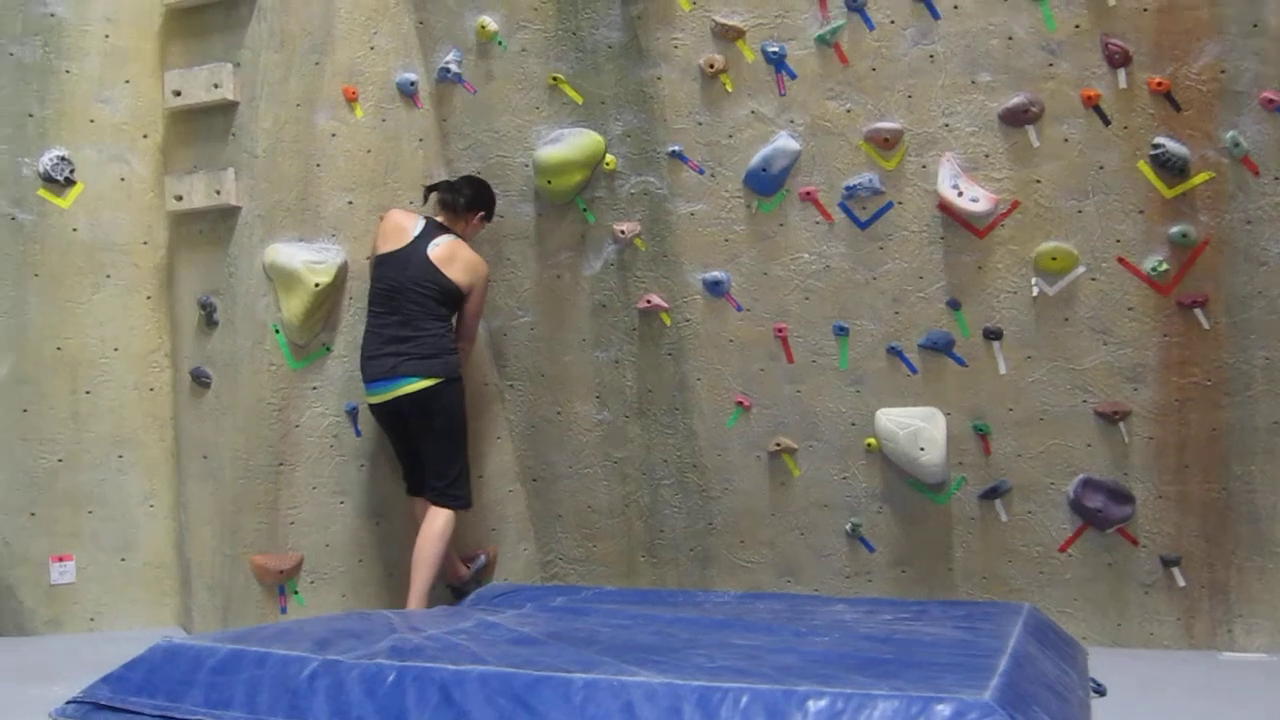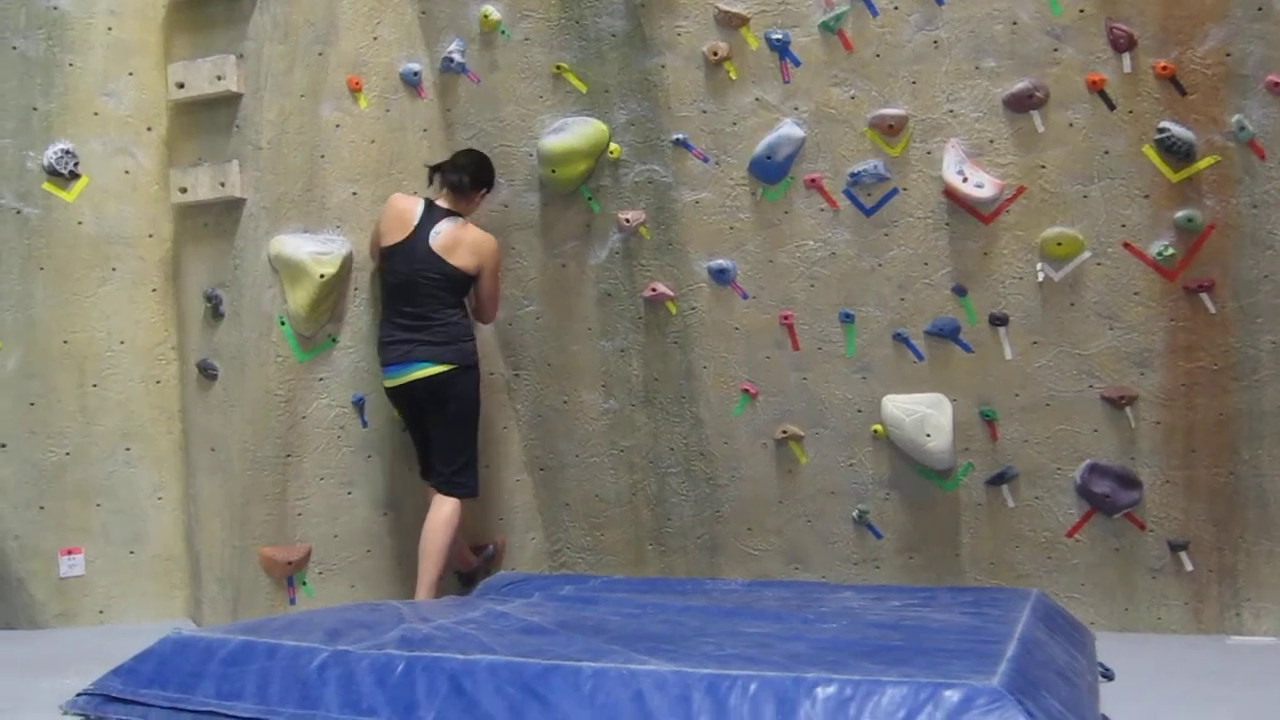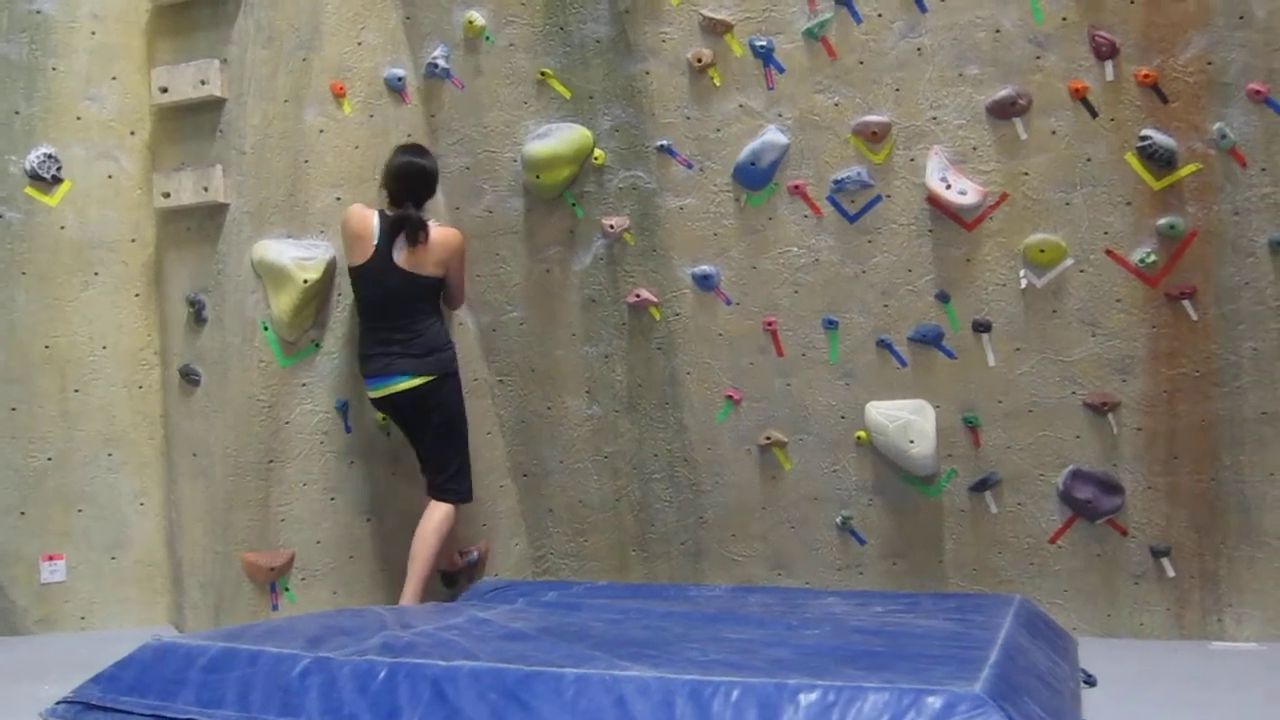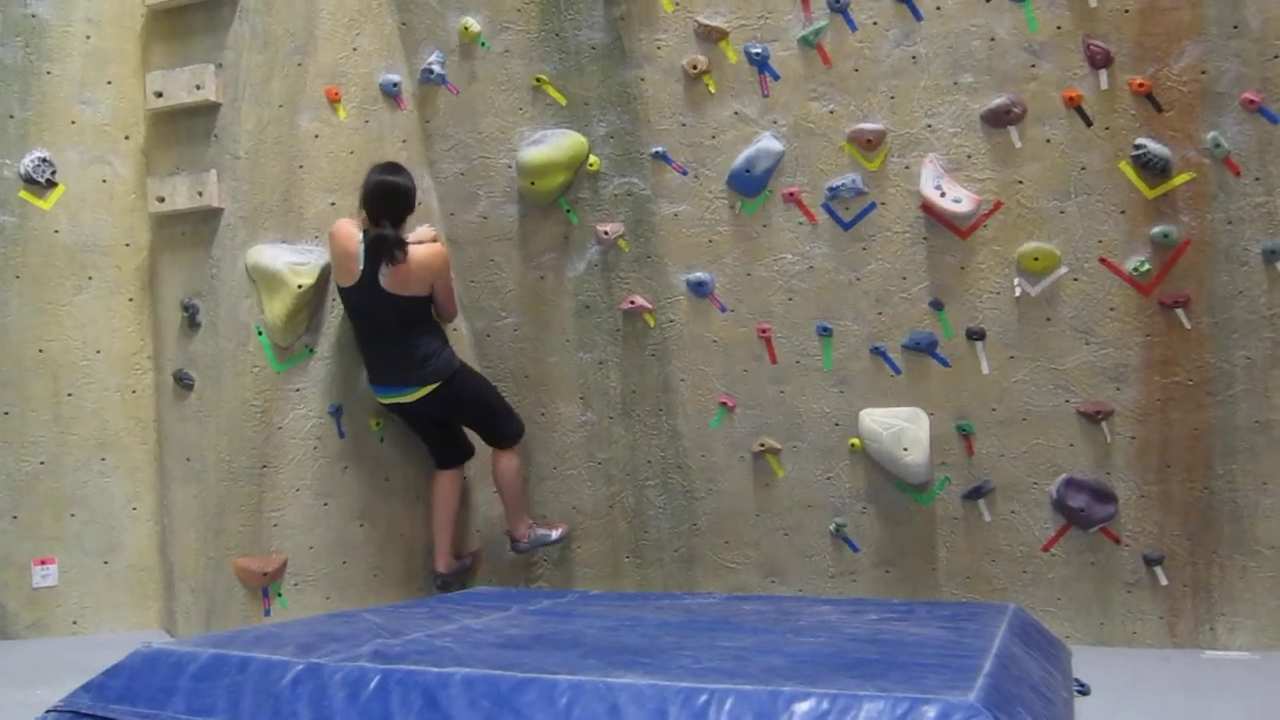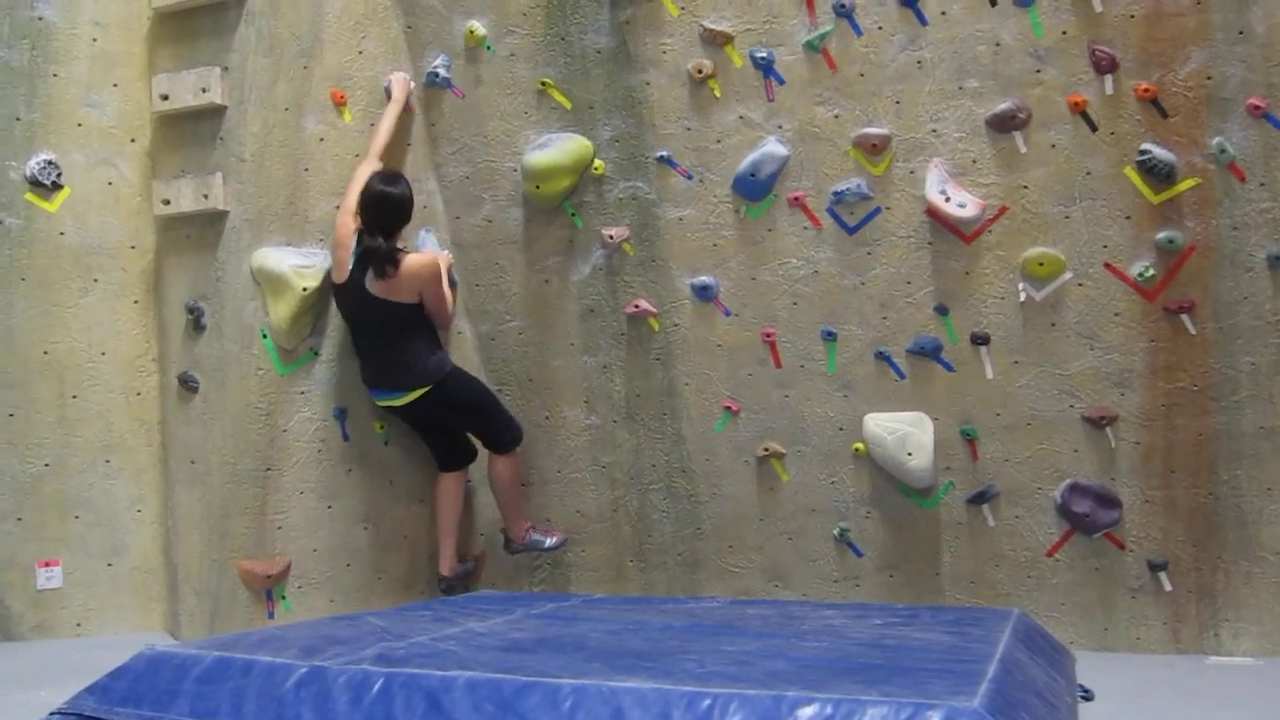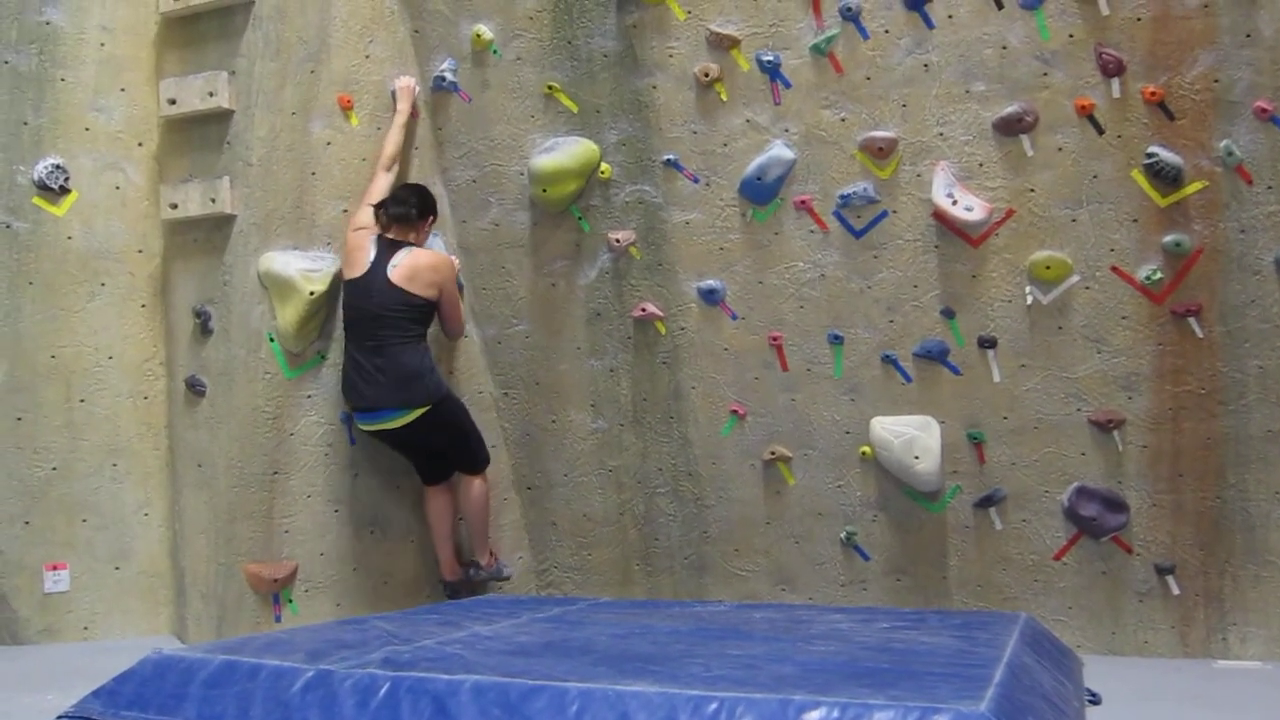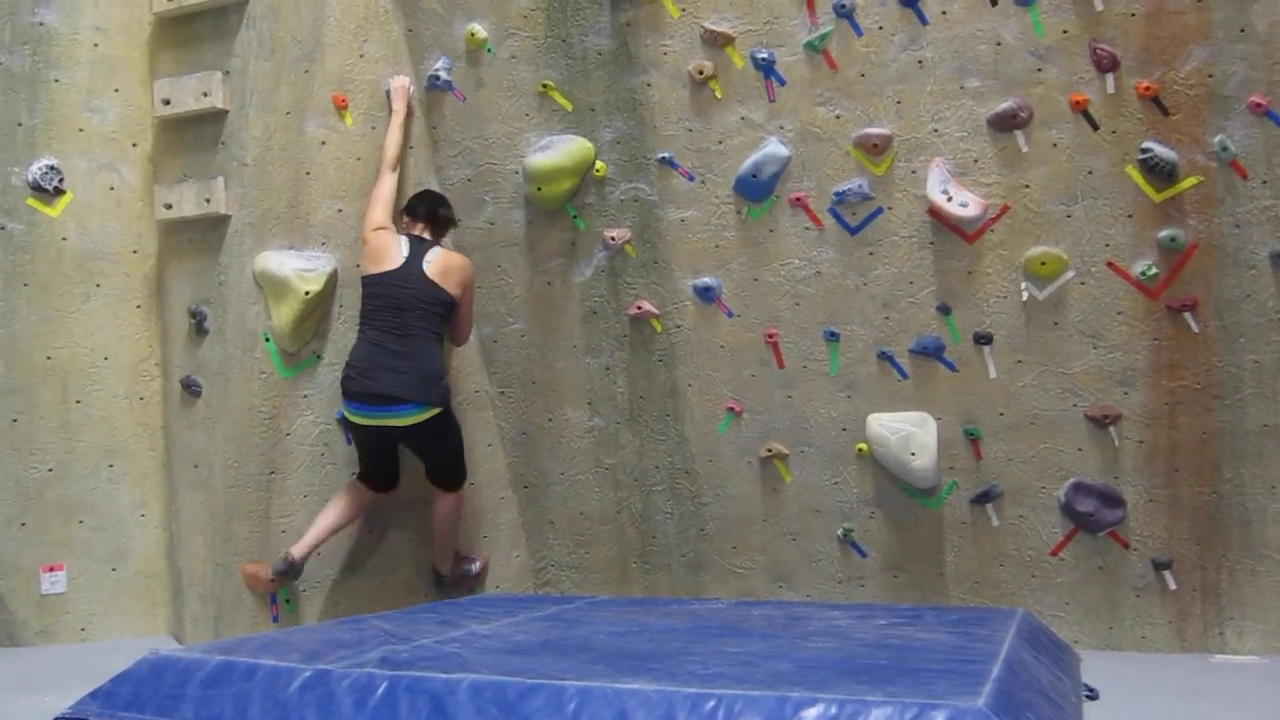
dt=0.7s
person 1, frame 1
left shoulder: (394, 221)
right shoulder: (473, 264)
left hip: (378, 382)
right hip: (432, 379)
left knee: (423, 487)
right knee: (445, 497)
left ankle: (457, 573)
right ankle: (414, 611)
person 1, frame 2
left shoulder: (397, 207)
right shoulder: (481, 243)
right elbow: (486, 313)
left hip: (396, 368)
right hip: (448, 366)
left knee: (436, 473)
right knee: (451, 484)
left ankle: (465, 561)
right ankle: (422, 603)
person 1, frame 3
left shoulder: (355, 221)
right shoulder: (446, 240)
left hip: (378, 378)
right hip: (429, 372)
left knee: (440, 469)
right knee: (448, 489)
left ankle: (451, 562)
right ankle: (408, 604)
person 1, frame 4
left shoulder: (342, 238)
right shoulder: (430, 256)
right elbow: (447, 314)
left hip: (387, 388)
right hip: (437, 378)
left knee: (449, 456)
right knee: (507, 435)
left ankle: (444, 564)
right ankle: (521, 531)
person 1, frame 5
left shoulder: (344, 241)
right shoulder: (418, 268)
left elbow: (372, 159)
right elbow: (444, 319)
left wrist: (397, 100)
right wrist: (443, 269)
left hip: (384, 389)
right hip: (428, 382)
left knee: (453, 458)
right knee: (504, 438)
left ankle: (449, 567)
right ankle: (518, 532)
person 1, frame 6
left shoulder: (357, 242)
right shoulder: (434, 264)
left elbow: (384, 168)
right elbow: (454, 330)
left wrist: (403, 108)
left hip: (364, 407)
right hip: (415, 399)
left knee: (436, 473)
right knee: (474, 465)
left ankle: (451, 574)
right ankle: (483, 561)
person 1, frame 7
left shoulder: (378, 242)
right shoulder: (459, 266)
left elbow: (388, 171)
right elbow: (459, 337)
left wrist: (398, 109)
left hip: (361, 399)
right hip: (421, 403)
left knee: (372, 481)
right knee: (449, 481)
left ankle: (297, 554)
right ankle: (448, 568)
